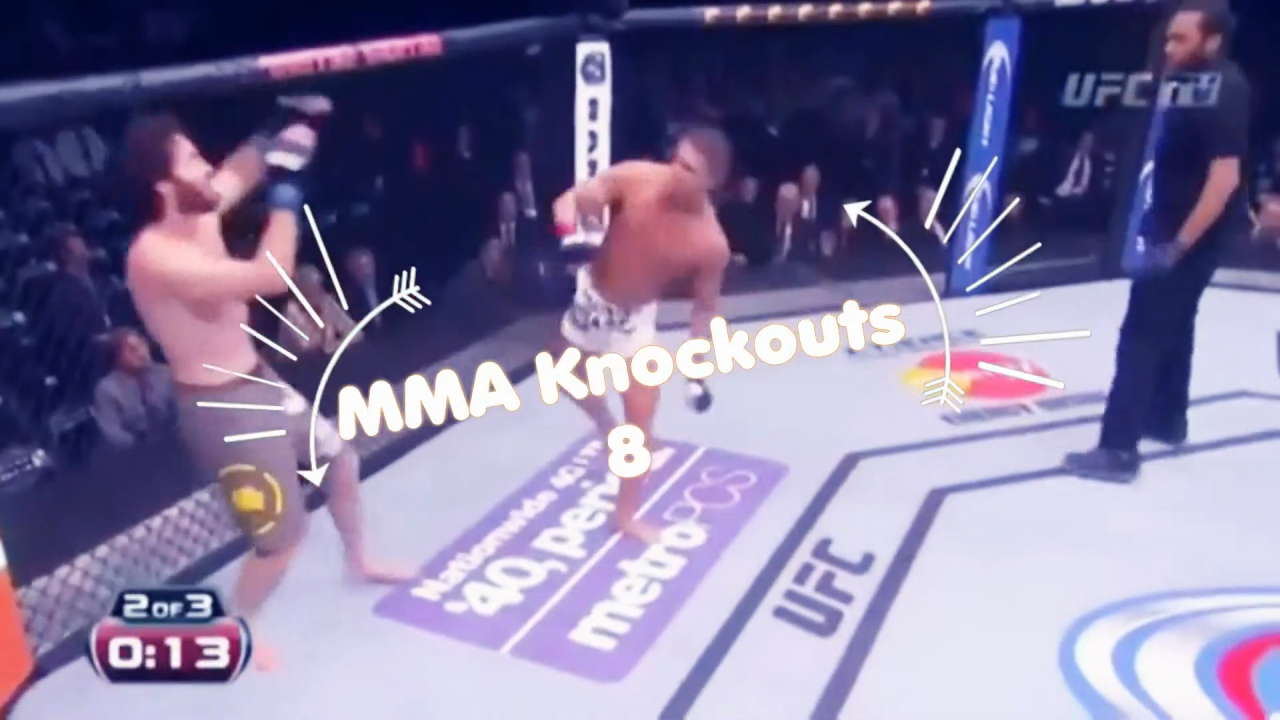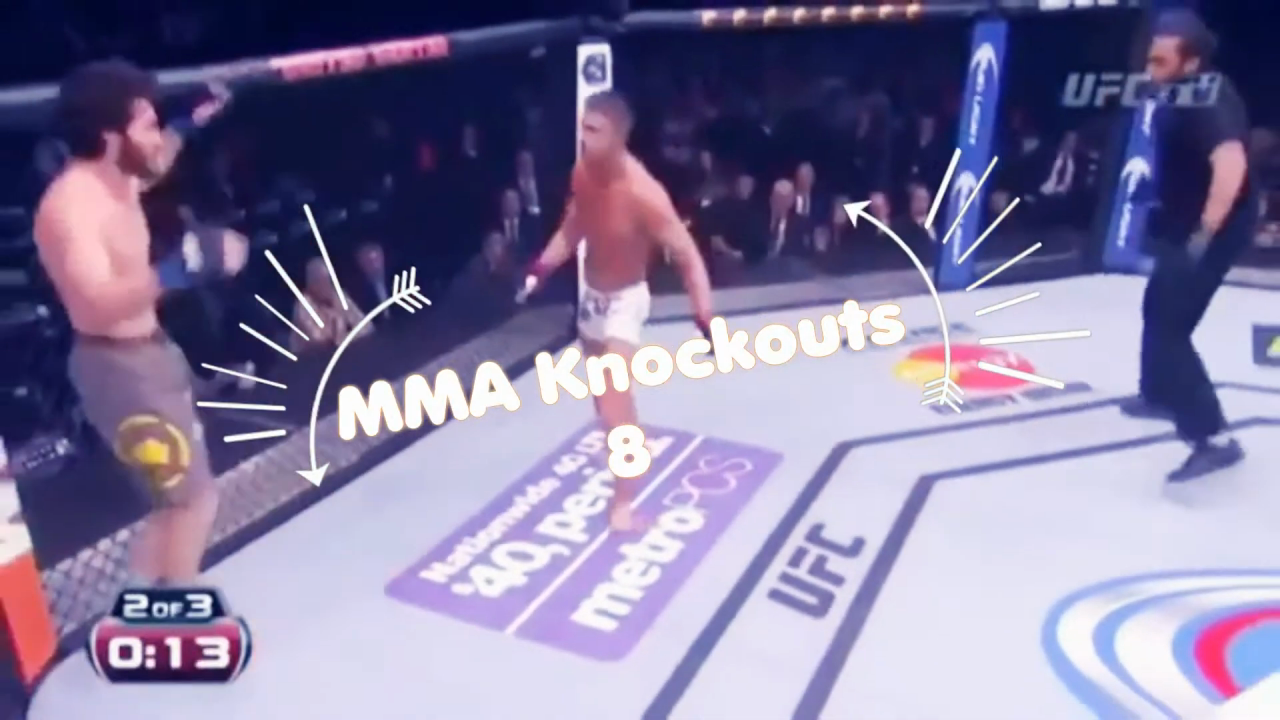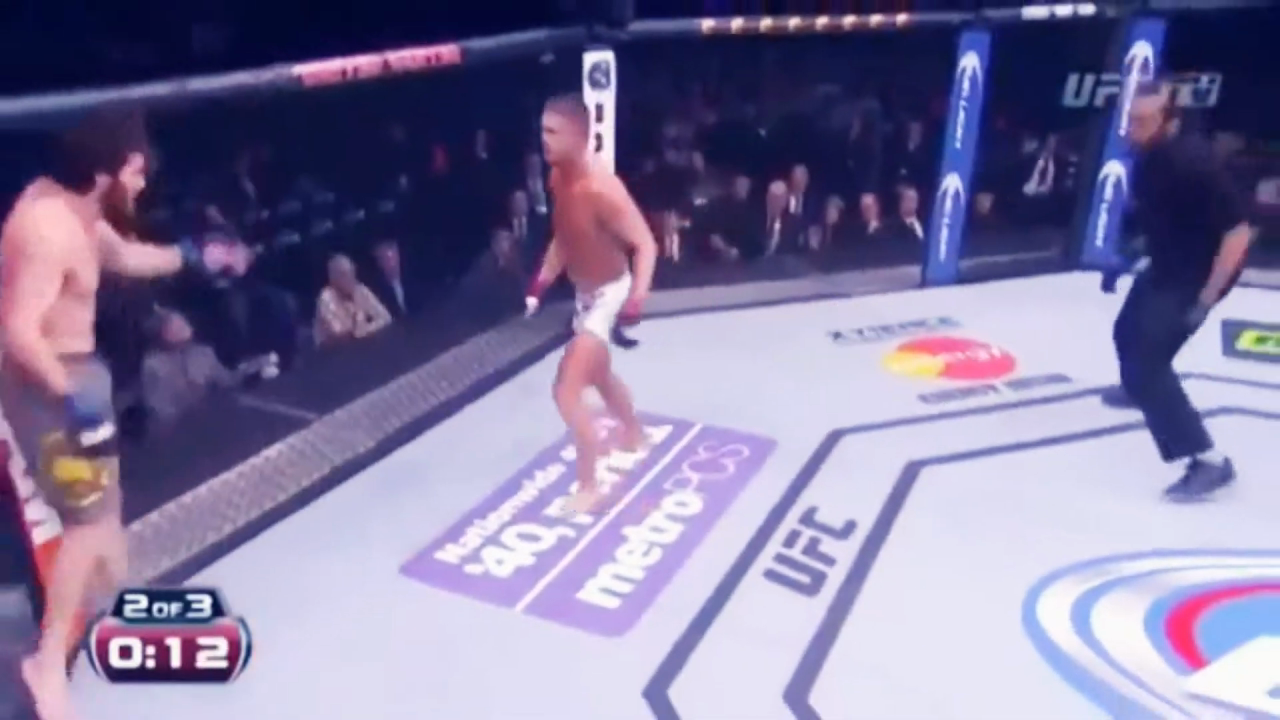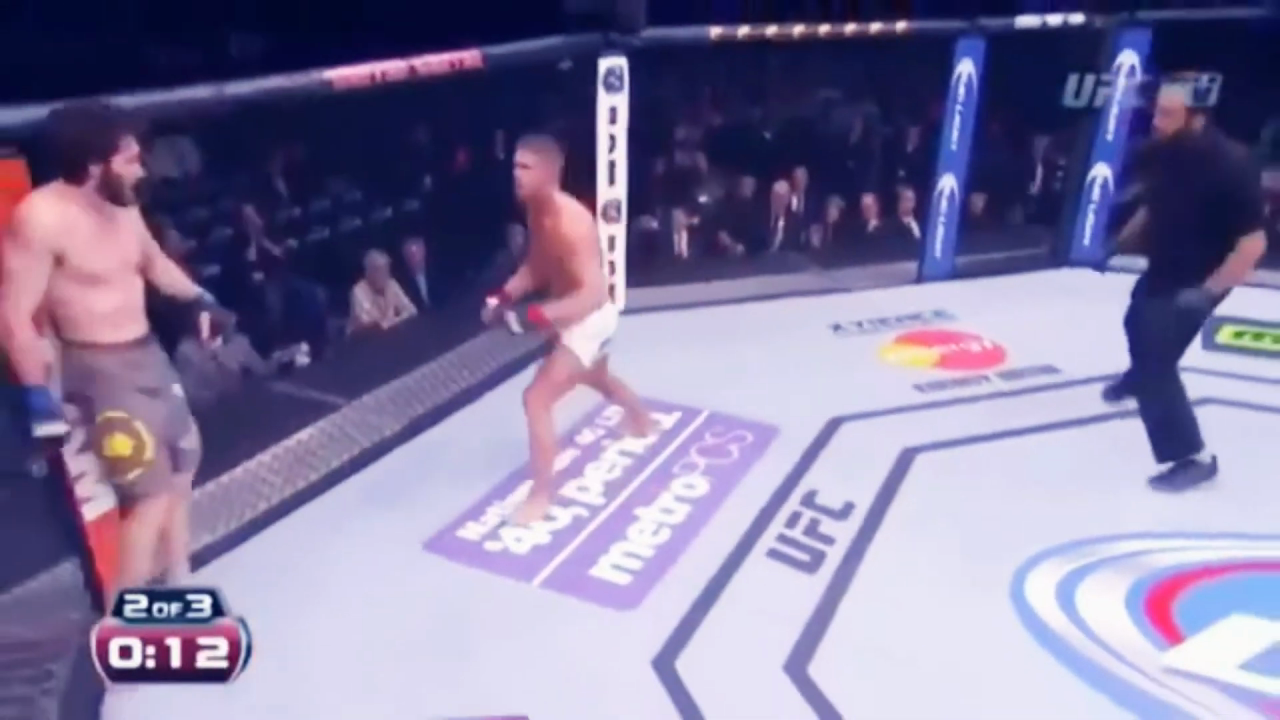
dt=0.2s
person 1, frame 1
left shoulder: (196, 217)
right shoulder: (158, 259)
left elbow: (239, 174)
right elbow: (269, 275)
left wrist: (282, 144)
right wrist: (287, 190)
left hip: (260, 384)
right hip: (220, 411)
left knee: (344, 467)
right knee: (280, 543)
left ankle: (357, 561)
person 1, frame 2
left shoulder: (114, 178)
right shoulder: (74, 204)
left elbow: (151, 167)
right elbow: (103, 300)
left wrist: (190, 121)
right wrist: (188, 264)
left hip: (150, 352)
right hip: (116, 363)
left knee: (187, 495)
right knee: (196, 505)
left ankle: (146, 588)
person 1, frame 3
left shoulder: (81, 209)
left elbow: (126, 255)
left wrist: (195, 256)
right wrist: (75, 403)
left hip: (73, 372)
left knee: (104, 506)
right knee: (91, 522)
person 1, frame 4
left shoulder: (122, 206)
right shoulder: (41, 218)
left elbow: (155, 263)
left wrist: (198, 299)
left hip: (149, 356)
right hip: (101, 371)
left knee: (179, 473)
right knee: (153, 496)
left ankle: (179, 583)
person 2, frame 1
left shoulder: (1221, 93)
right shoulder: (1214, 84)
left elbow: (1225, 177)
left wrist: (1178, 245)
left hip: (1195, 230)
right hip: (1182, 223)
left knee: (1143, 332)
right knee: (1170, 322)
left ankle: (1116, 450)
right ankle: (1165, 418)
person 2, frame 2
left shoulder: (1207, 102)
right shoulder: (1183, 99)
left elbow: (1231, 162)
left wrist: (1204, 232)
right wrist: (1162, 209)
left hip: (1210, 231)
right hip: (1183, 224)
left knee: (1168, 325)
right knee: (1158, 310)
left ankle: (1214, 437)
right ankle: (1157, 393)
person 2, frame 3
left shoulder: (1196, 164)
right shoulder: (1148, 160)
left elbow: (1239, 233)
left wrist: (1206, 298)
left hip: (1193, 278)
right hip: (1164, 270)
left knee: (1147, 360)
right knee: (1130, 329)
left ankle: (1207, 460)
right ankle: (1136, 388)
person 2, frame 4
left shoulder: (1228, 165)
right shoulder: (1160, 151)
left elbow: (1253, 241)
left wrist: (1207, 290)
right wrist: (1122, 239)
left hip: (1192, 285)
right hip: (1161, 272)
left knee: (1155, 361)
right knee: (1139, 327)
left ankle: (1195, 458)
right ankle: (1139, 380)
person 3, frame 1
left shoulder: (709, 245)
right shoulder: (633, 179)
left elbow: (706, 305)
right elbow: (572, 202)
right wrist: (565, 225)
left hip: (632, 318)
right hip: (591, 298)
left knee: (640, 418)
left ankle: (627, 513)
right ankle: (611, 436)
person 3, frame 2
left shoulder: (643, 195)
right shoulder: (581, 173)
left elbow: (688, 254)
left wrist: (704, 316)
right wrist: (539, 270)
left hip: (624, 300)
right hip: (591, 294)
left knee: (609, 400)
right knee: (608, 384)
left ankle: (625, 497)
person 3, frame 3
left shoulder: (601, 188)
right shoulder: (557, 176)
left elbow: (646, 245)
left wrist: (636, 302)
right wrist: (541, 282)
left hip: (608, 296)
right hip: (586, 293)
left knee: (566, 387)
right knee: (597, 374)
left ankle: (589, 483)
right ankle: (633, 435)
person 3, frame 4
left shoulder: (568, 225)
right shoulder: (540, 213)
left elbow: (592, 292)
right elbow: (536, 267)
left wrist: (543, 316)
right wrist: (504, 296)
left hip: (590, 319)
right hip: (584, 317)
left knee: (537, 400)
right knee: (596, 377)
left ankle: (540, 495)
right ankle: (641, 421)
